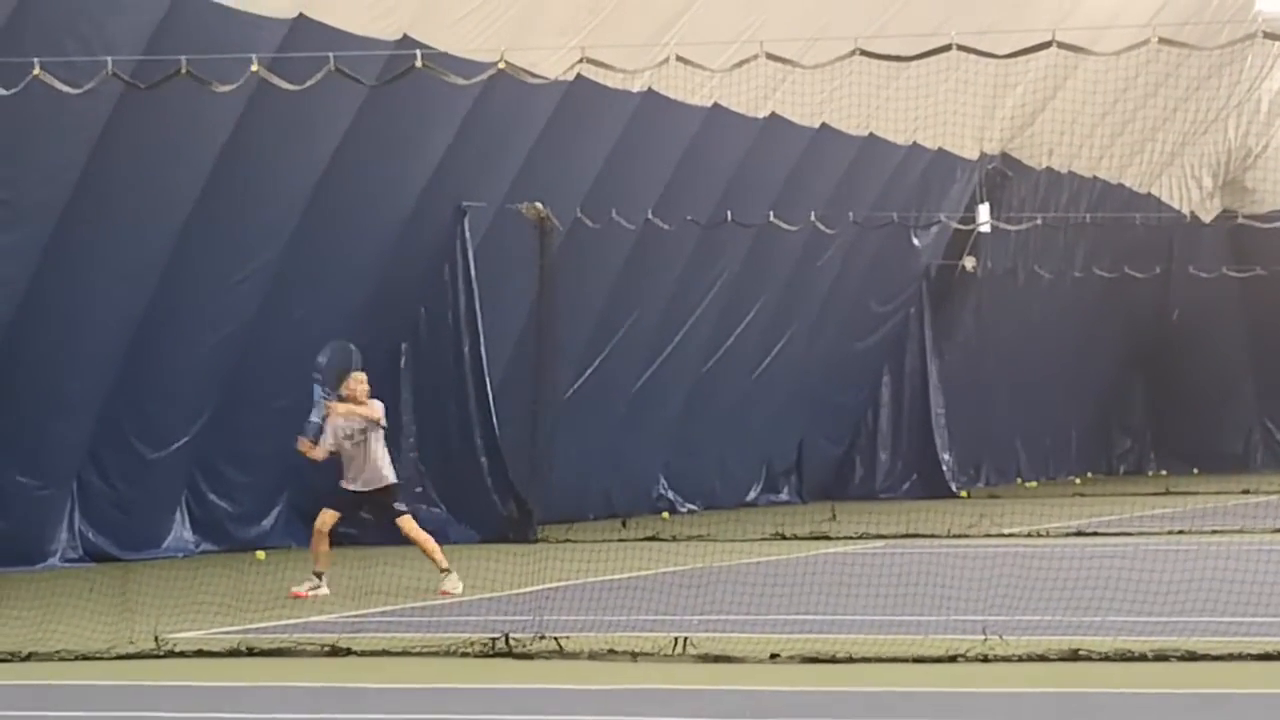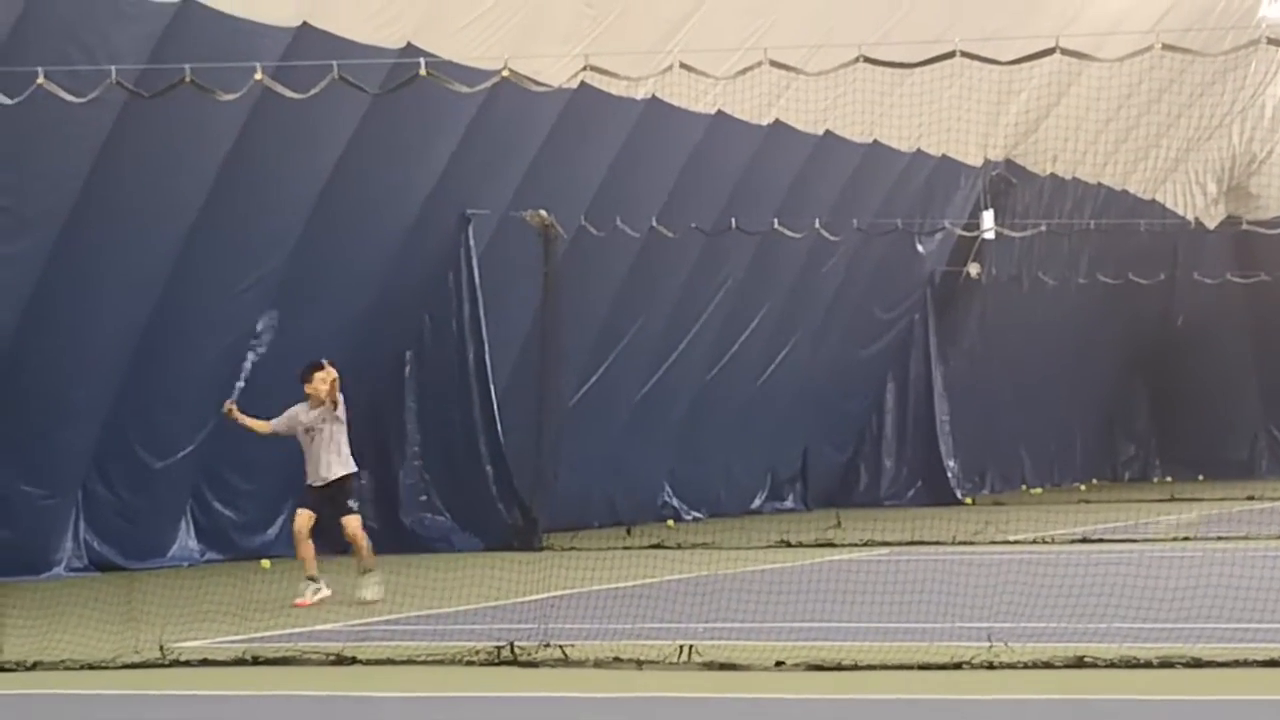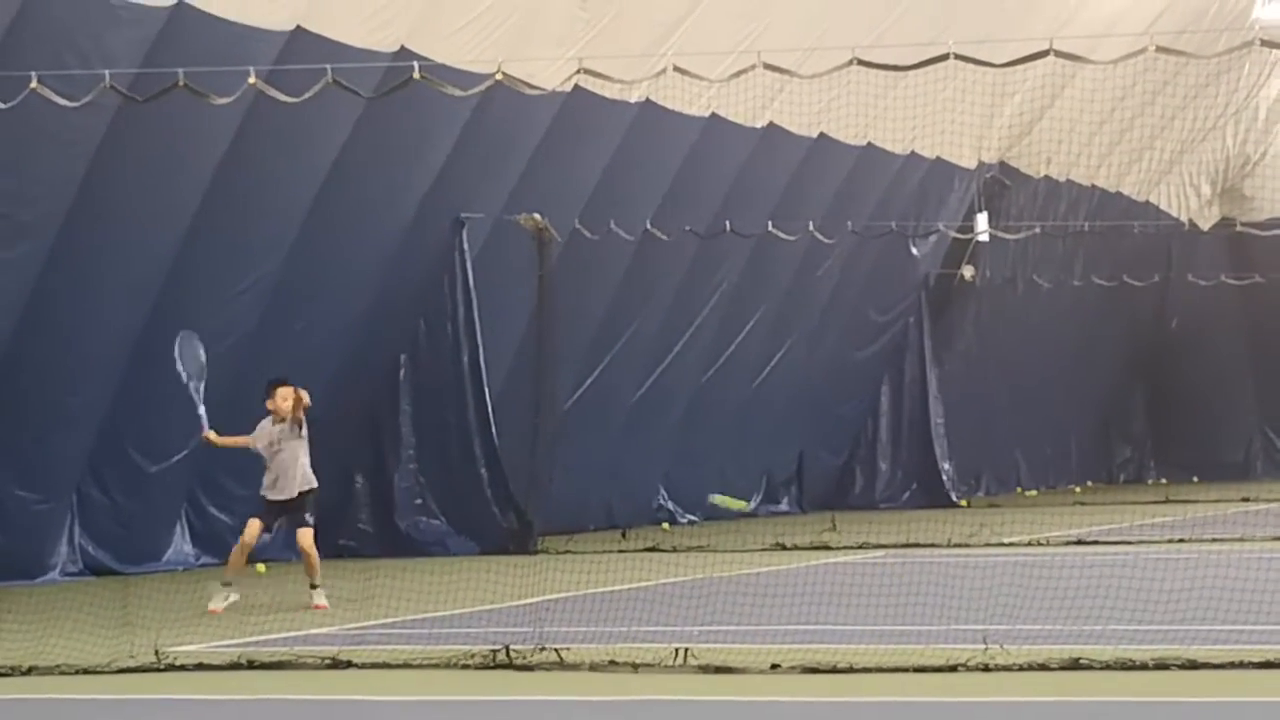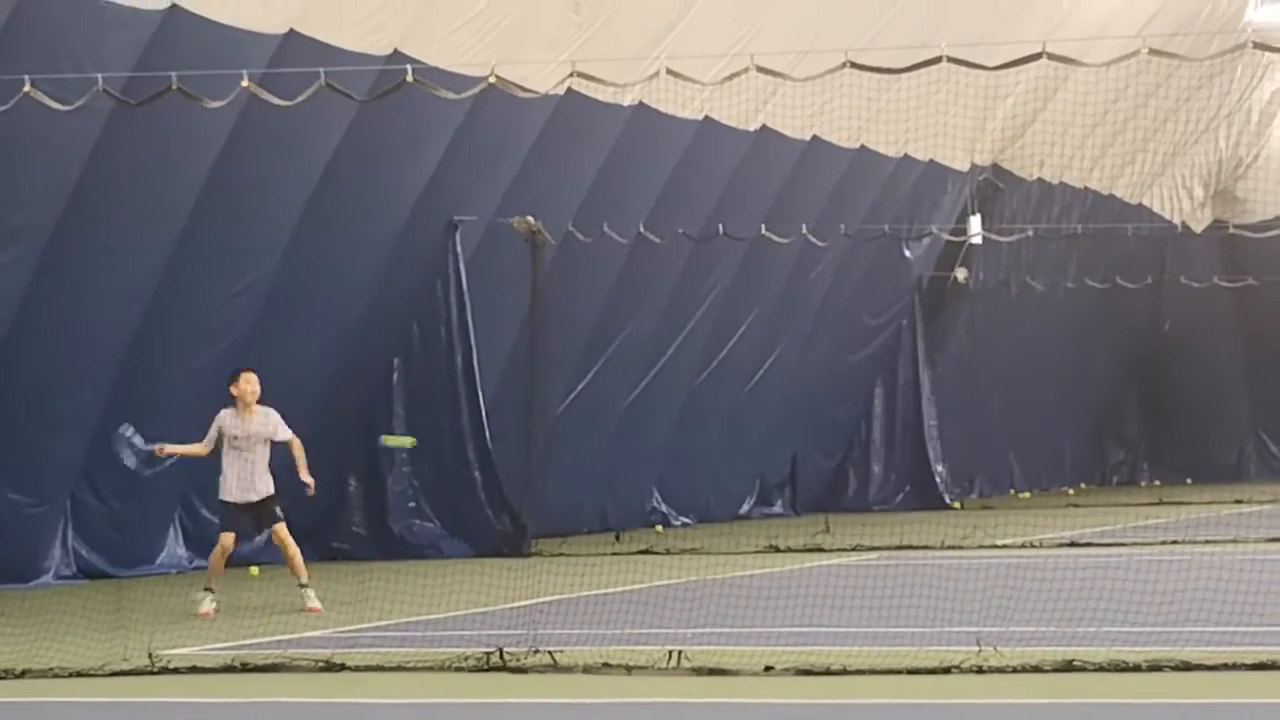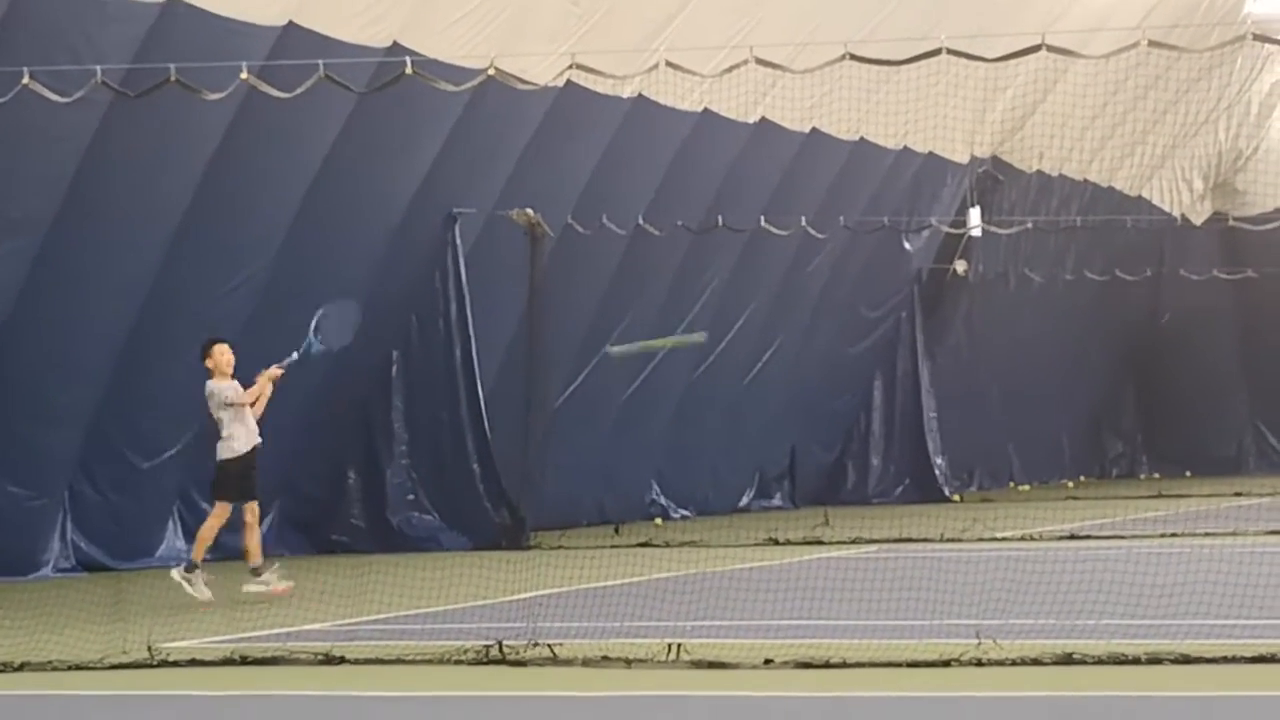
dt=0.2s
person 1, frame 1
left shoulder: (374, 405)
right shoulder: (334, 419)
left elbow: (373, 414)
right elbow: (322, 453)
left wrist: (347, 408)
right wrist: (308, 450)
left hip: (383, 483)
right hip: (351, 485)
left knee: (411, 530)
right knee: (321, 526)
left ankle: (448, 574)
right ankle: (318, 580)
person 1, frame 2
left shoulder: (335, 403)
right shoulder: (297, 413)
left elbow: (333, 392)
right elbow: (267, 427)
left wrist: (334, 378)
right wrist: (238, 416)
left hip: (343, 476)
right hip: (316, 481)
left knee: (352, 530)
right knee: (300, 528)
left ankle: (368, 575)
right ankle: (315, 584)
person 1, frame 3
left shoulder: (297, 420)
right shoulder: (265, 427)
left elbow: (299, 407)
right elbow: (250, 442)
left wrist: (302, 399)
right wrist: (215, 438)
left hip: (301, 492)
right hip: (272, 494)
left knee: (305, 544)
right knee: (247, 539)
left ankle: (316, 590)
right ankle: (226, 589)
person 1, frame 4
left shoulder: (268, 416)
right shoulder: (223, 418)
left elbow: (294, 442)
right elbow: (205, 448)
left wrist: (303, 472)
right wrist: (173, 449)
left hip: (263, 493)
right hip: (232, 495)
left knee: (283, 539)
right knee: (224, 545)
left ankle: (306, 591)
right ankle: (208, 594)
person 1, frame 5
left shoulder: (232, 385)
right shoulder: (213, 387)
left elbow: (251, 415)
right elbow: (245, 399)
left wrist: (266, 388)
right wrist: (266, 377)
left hip: (246, 455)
right hip: (233, 456)
left knee: (252, 516)
right knee: (220, 515)
left ankle: (258, 576)
right ankle: (191, 570)
